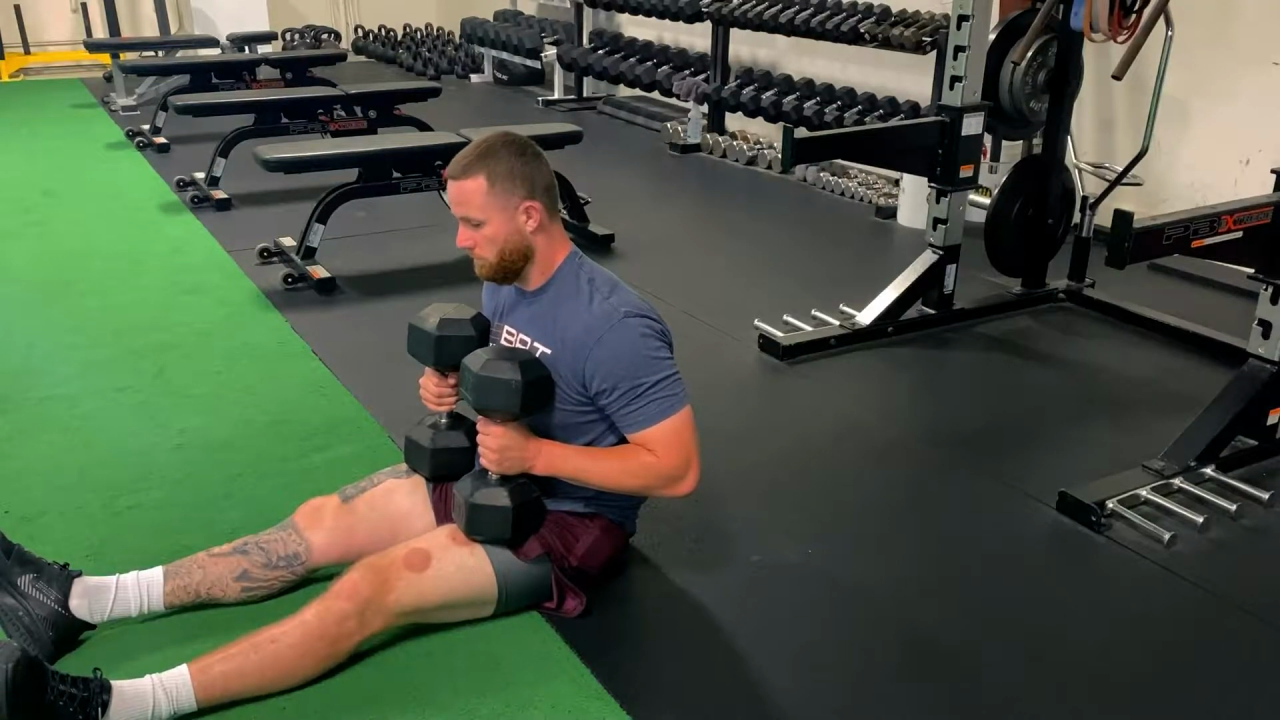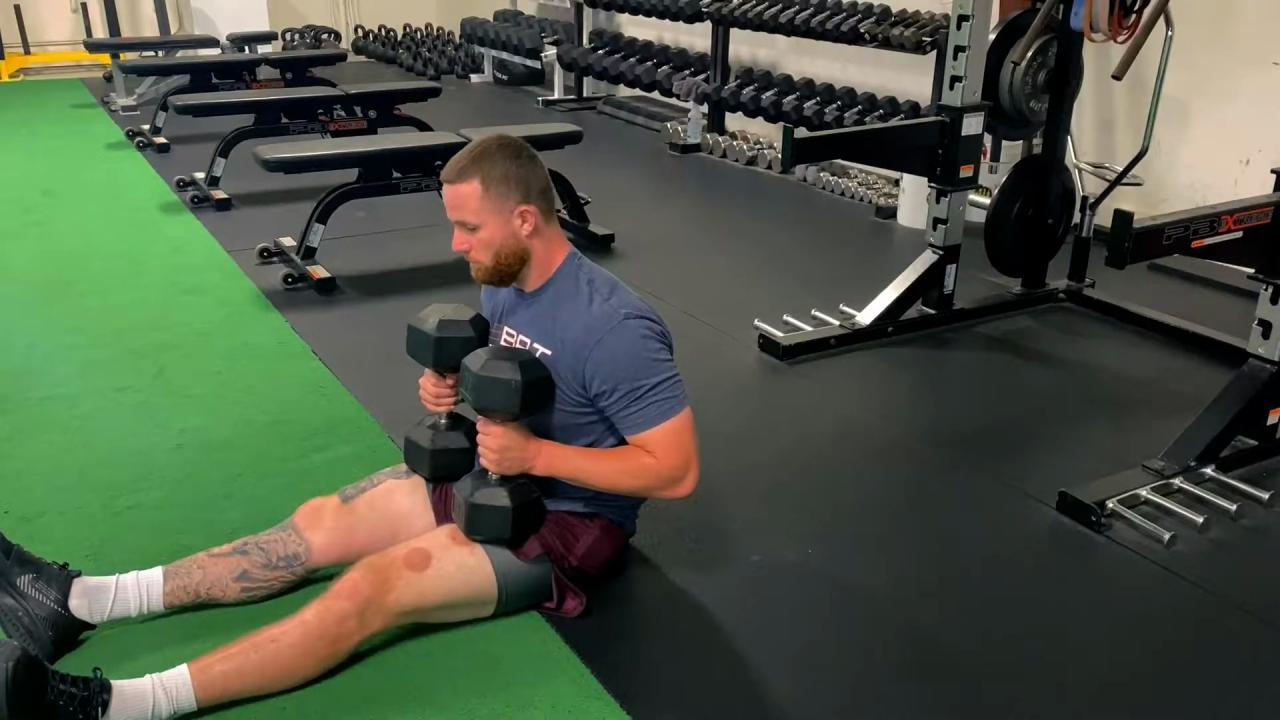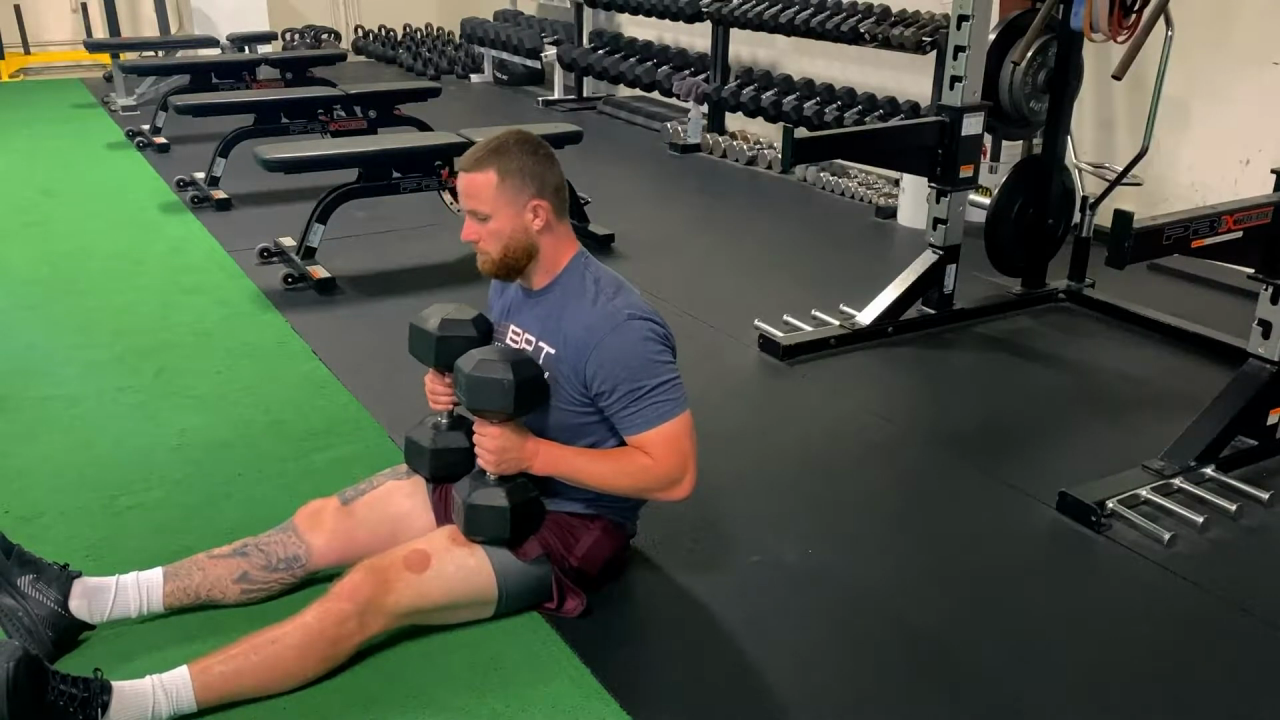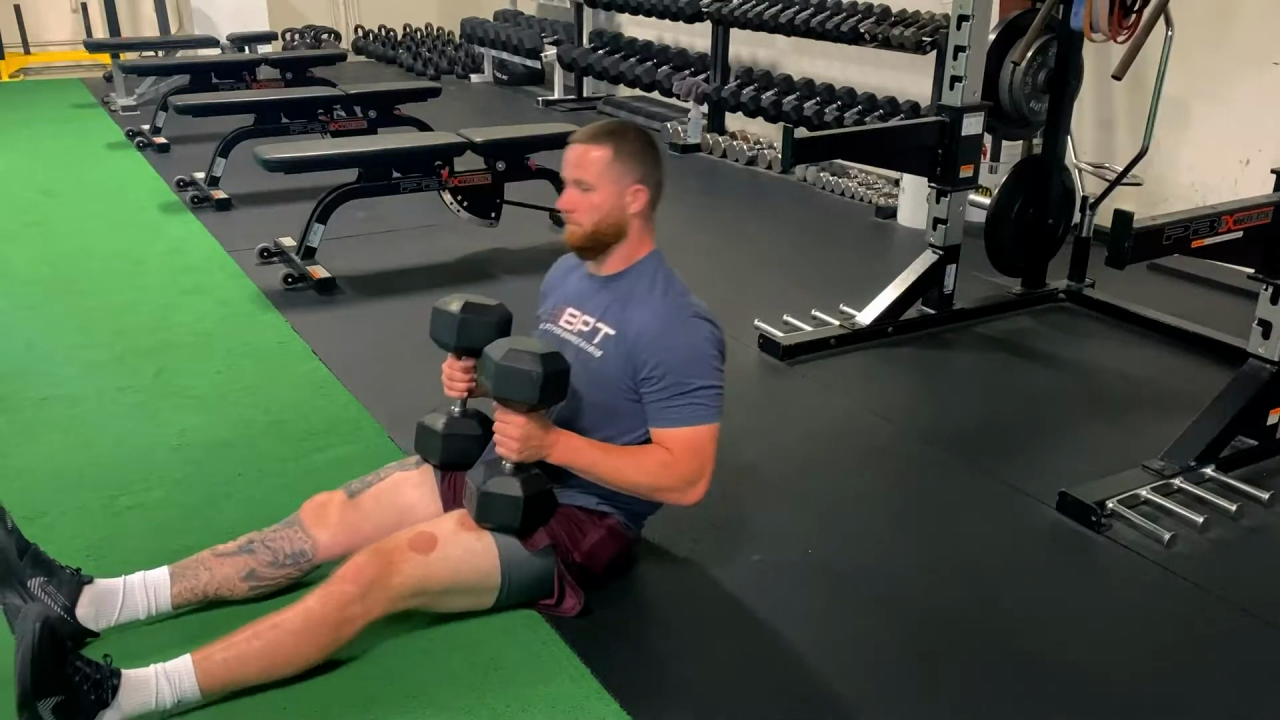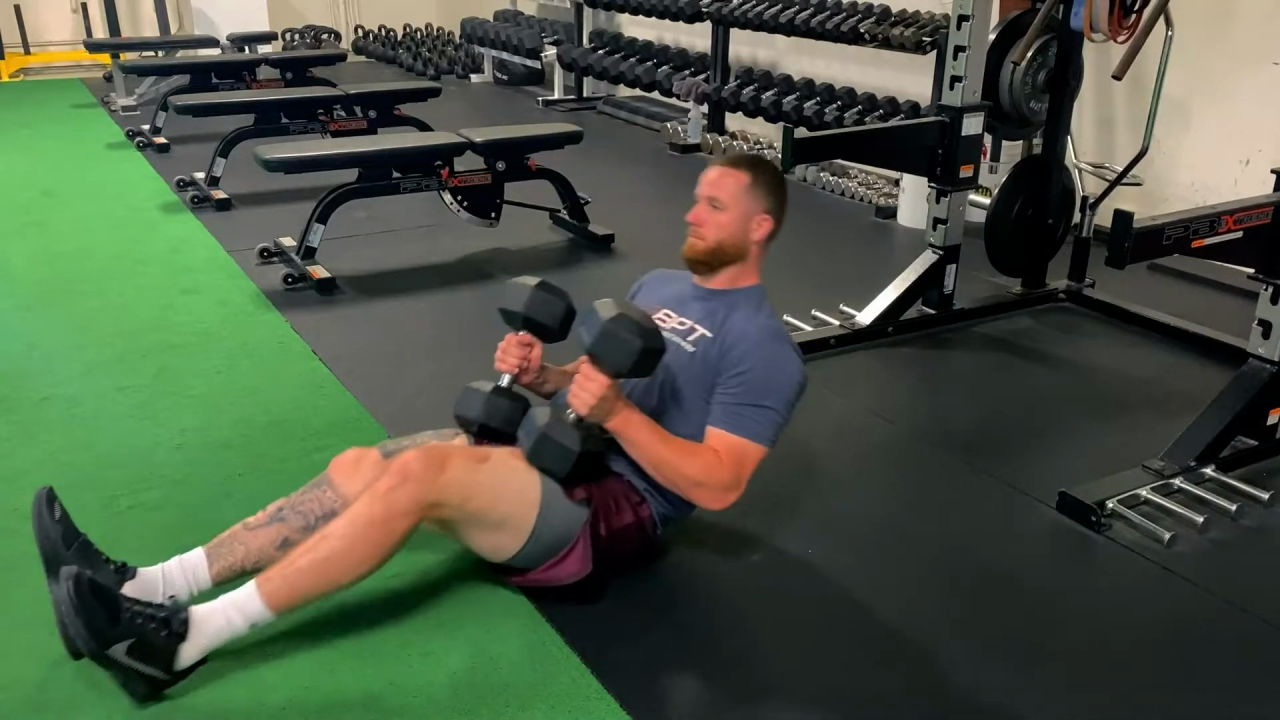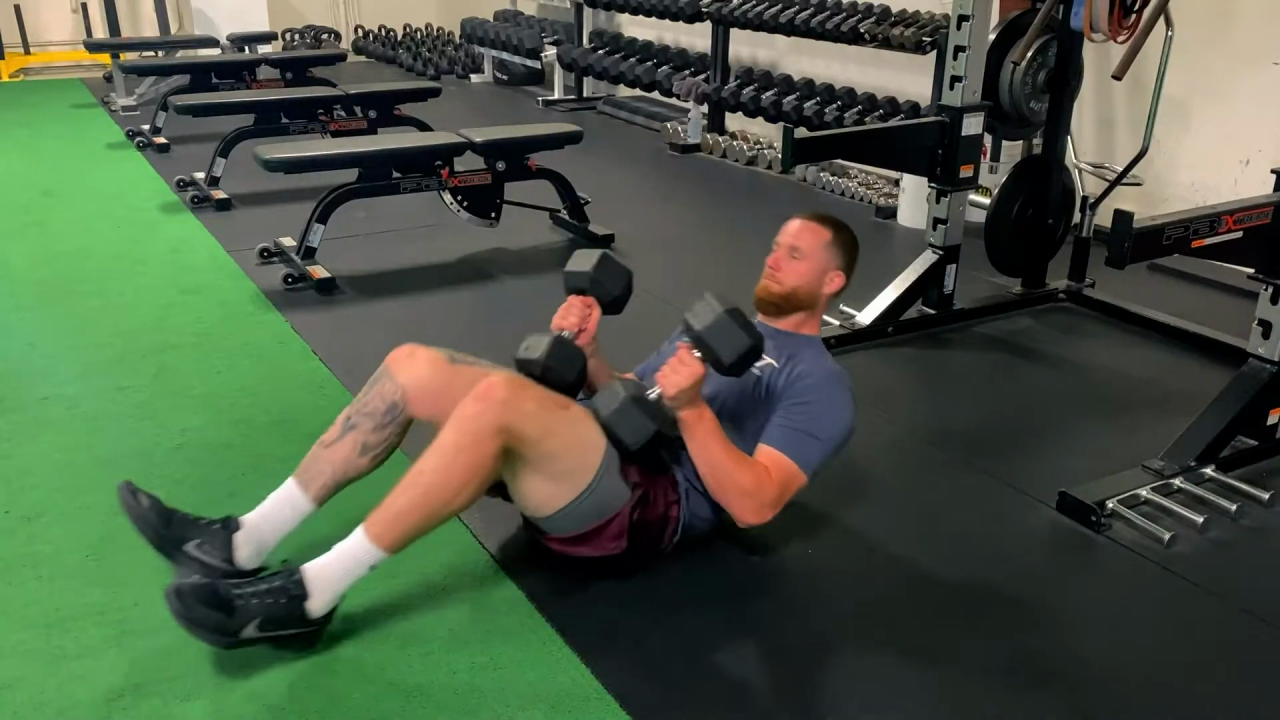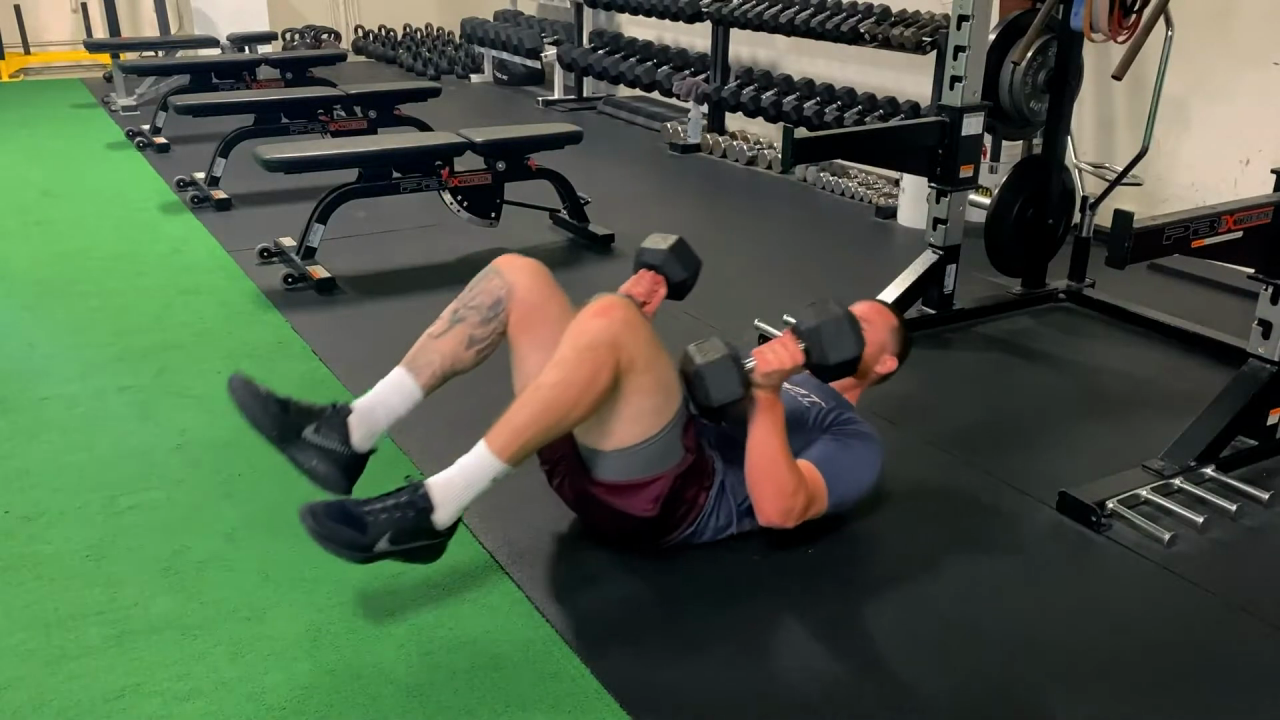
dt=0.3s
person 1, frame 1
left shoulder: (612, 327)
right shoulder: (506, 277)
left elbow: (676, 469)
left wrist: (536, 453)
right wrist: (452, 386)
left hip: (566, 521)
right hip: (490, 475)
left knee: (373, 586)
right knee: (321, 522)
right ankle: (84, 599)
person 1, frame 2
left shoulder: (612, 328)
right shoulder: (505, 279)
left elbow: (677, 471)
left wrist: (536, 454)
right wrist: (454, 386)
left hip: (567, 520)
right hip: (491, 474)
left knee: (372, 587)
right knee: (320, 523)
right ankle: (81, 601)
person 1, frame 3
left shoulder: (617, 330)
right shoulder: (512, 277)
left elbow: (673, 474)
left wrist: (535, 453)
right wrist: (459, 386)
left hip: (568, 522)
right hip: (494, 475)
left knee: (371, 591)
right knee: (321, 525)
right ankle: (84, 601)
person 1, frame 4
left shoulder: (676, 330)
right shoulder: (569, 272)
left elbow: (684, 480)
left wrist: (550, 442)
right wrist: (484, 384)
left hip: (577, 522)
right hip: (502, 470)
left knee: (377, 573)
right knee: (326, 517)
right ankle: (91, 602)
person 1, frame 5
left shoulder: (763, 348)
right shoulder: (661, 284)
left elbow: (719, 485)
left wrist: (616, 414)
right wrist: (539, 374)
left hip: (612, 506)
left knee: (422, 474)
right knee: (354, 472)
left ankle: (183, 638)
right ankle: (144, 589)
person 1, frame 6
left shoulder: (819, 390)
left elbow: (753, 503)
left wrist: (691, 408)
right wrist: (584, 351)
left hip: (641, 505)
right hip: (585, 453)
left knee: (495, 395)
right knee: (411, 370)
left ankle: (310, 594)
right ankle: (249, 542)
person 1, frame 7
left shoulder: (853, 443)
right shoulder: (774, 353)
left elbow: (777, 510)
left wrist: (767, 394)
right wrist: (643, 322)
left hip: (664, 495)
right hip: (590, 457)
left knee: (605, 316)
right knee: (517, 276)
left ankle: (433, 509)
right ankle: (350, 433)
